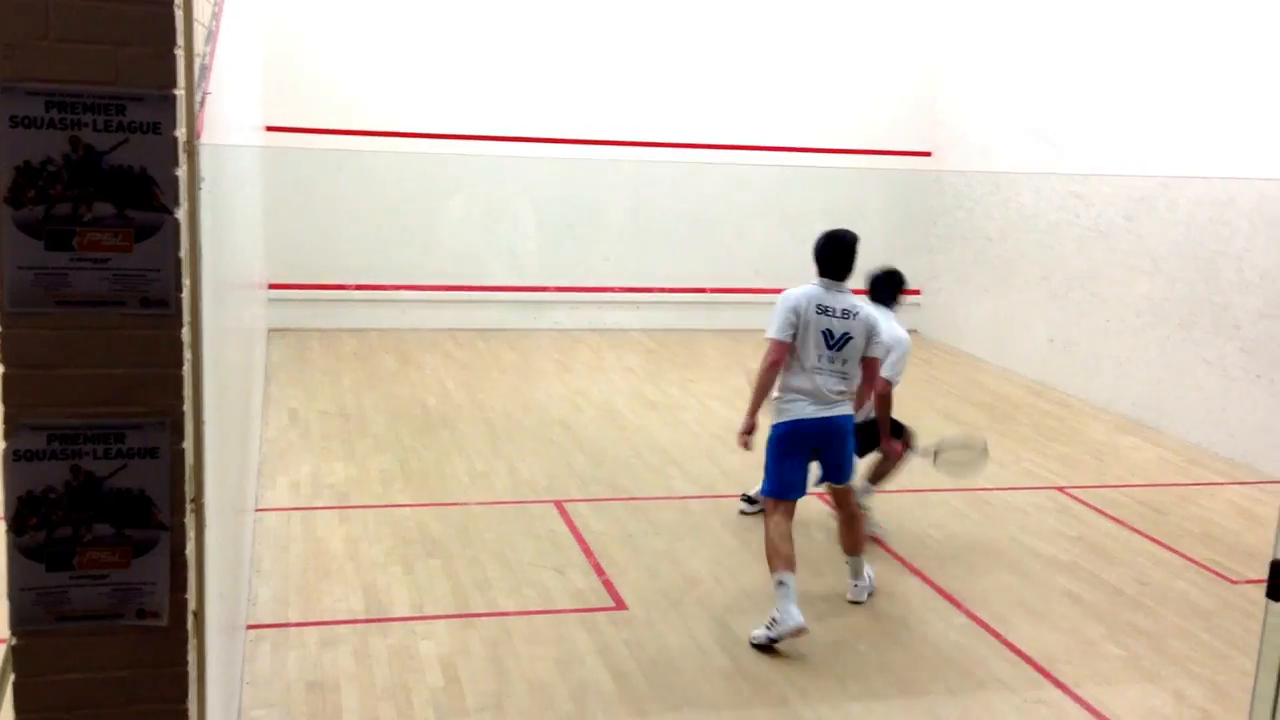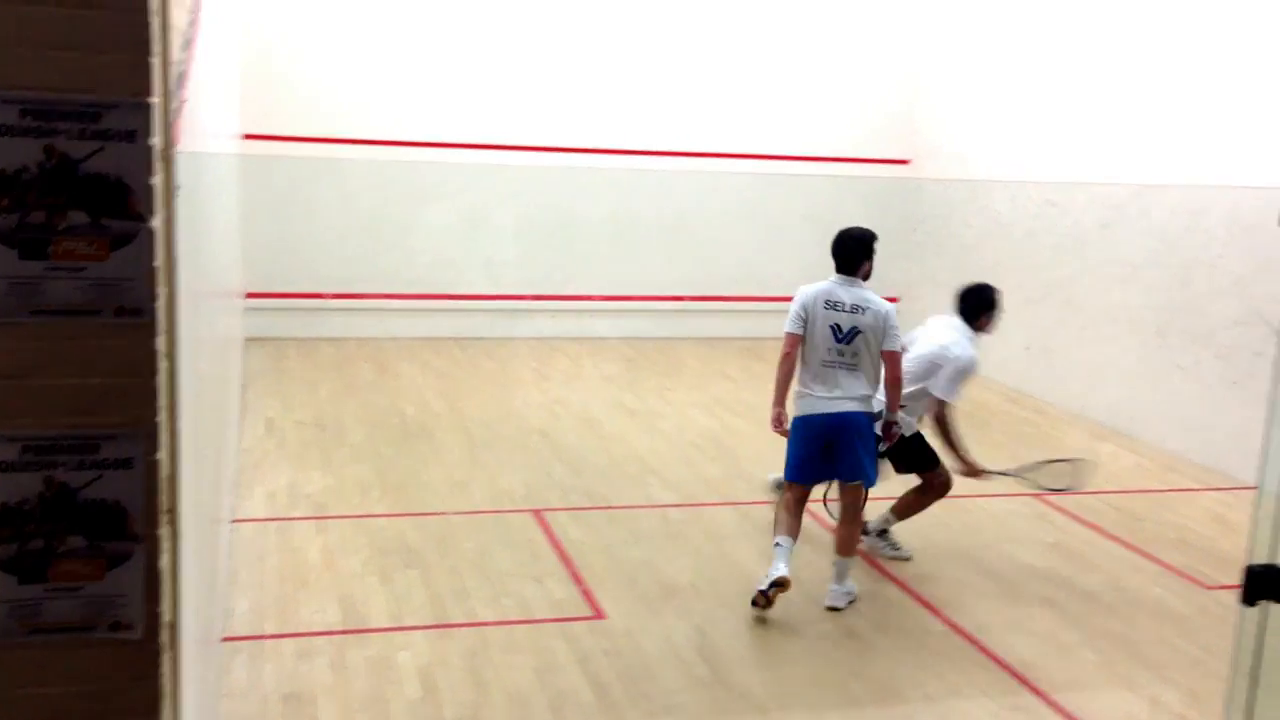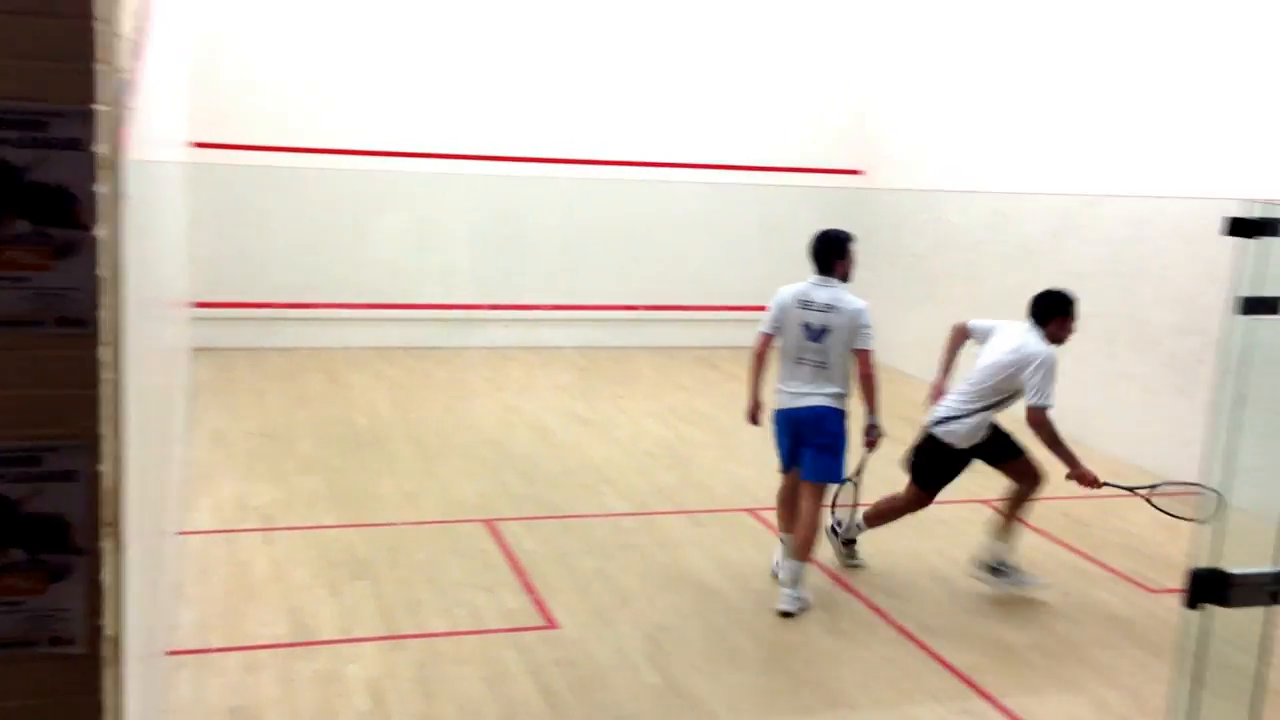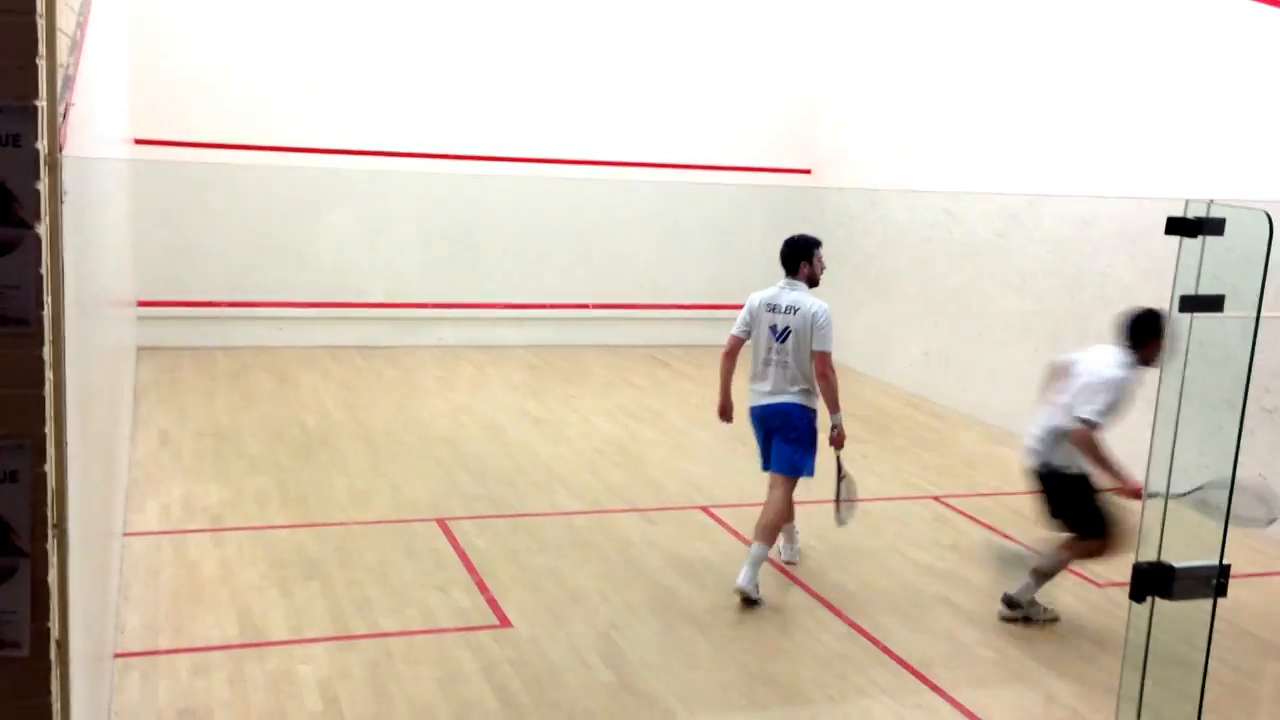
dt=0.2s
person 1, frame 1
left shoulder: (794, 299)
right shoulder: (865, 315)
left elbow: (773, 361)
right elbow: (872, 379)
left wrist: (751, 415)
right wrist: (882, 431)
left hip: (793, 421)
right hip: (839, 420)
left knee: (778, 513)
right knee: (844, 496)
left ankle: (786, 612)
right ankle: (858, 581)
person 1, frame 2
left shoulder: (808, 296)
right shoulder: (882, 309)
left elbow: (789, 354)
right elbow: (894, 375)
left wrist: (778, 406)
right wrist: (891, 417)
left hip: (810, 413)
right hip: (857, 416)
left knee: (792, 496)
right knee: (852, 502)
left ankle: (779, 568)
right ankle: (840, 587)
person 1, frame 3
left shoulder: (787, 296)
right shoulder: (855, 309)
left elbow: (760, 351)
right elbow: (865, 372)
left wrist: (754, 398)
right wrist: (872, 421)
left hip: (787, 407)
right hip: (827, 411)
left knee: (791, 482)
right knee: (810, 499)
left ankle: (785, 559)
right ankle: (791, 591)
person 1, frame 4
left shoulder: (757, 301)
right shoulder: (816, 309)
left elbow: (729, 352)
right elbow: (824, 371)
left wrist: (724, 397)
right wrist: (837, 420)
left hip: (760, 405)
right hip: (796, 408)
left knee: (778, 480)
right knee: (780, 490)
left ankle: (789, 543)
right ankle: (749, 575)
person 2, frame 1
right shoulder: (899, 337)
right elbow: (882, 389)
right wrist: (887, 436)
right hip: (852, 413)
right knee: (903, 439)
left ankle: (756, 497)
right ankle: (858, 501)
person 2, frame 2
left shoulder: (936, 324)
right shoulder: (964, 357)
left elbow: (902, 350)
right elbow: (939, 412)
right wrist: (964, 459)
left hip: (879, 405)
right knee: (939, 483)
right ankle: (876, 532)
person 2, frame 3
left shoulder: (1010, 329)
right shoulder: (1043, 356)
left elbow: (960, 328)
right elbow: (1036, 419)
left wrist: (941, 379)
right wrist: (1074, 465)
left hip: (976, 425)
right hip: (956, 428)
left knee: (1031, 478)
right knee: (918, 498)
left ankle: (996, 560)
right ankle: (846, 533)
person 2, frame 4
left shoulder: (1104, 353)
right shoulder: (1115, 377)
left elbow: (1058, 367)
right elbow: (1082, 435)
left wrist: (1053, 408)
right wrist: (1120, 478)
left hip: (1060, 454)
right hip: (1055, 457)
right knee: (1103, 541)
